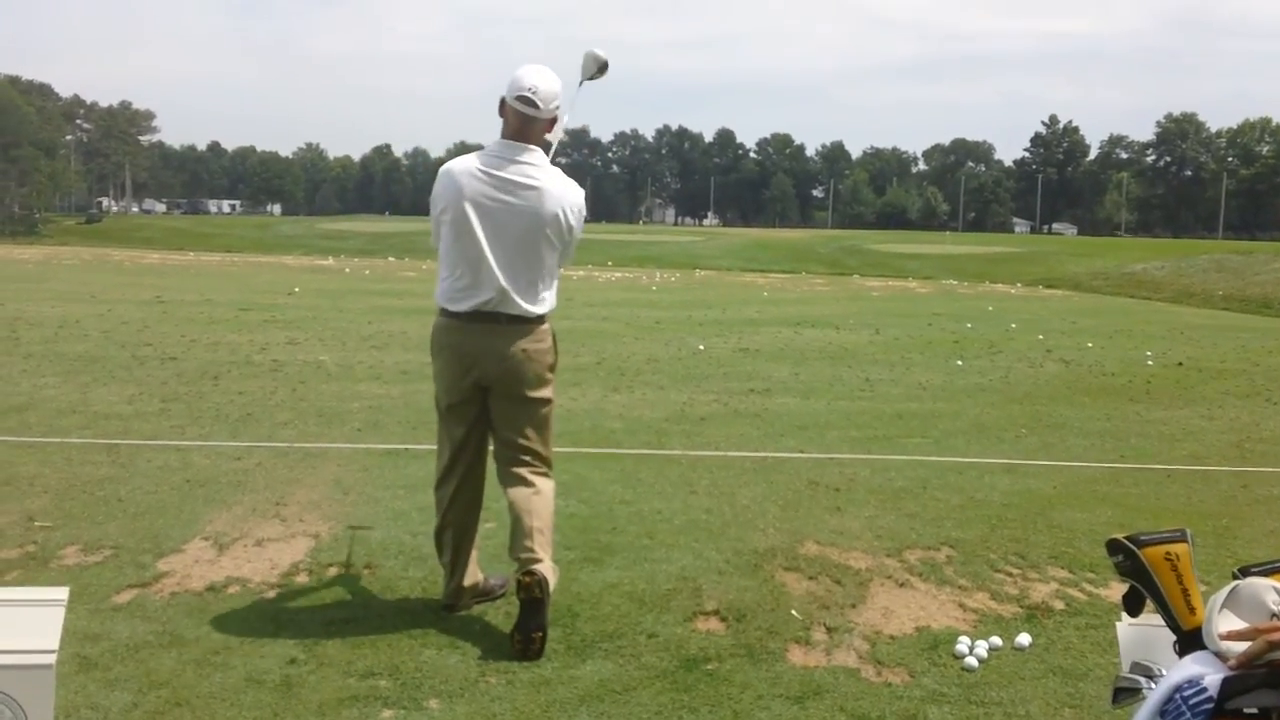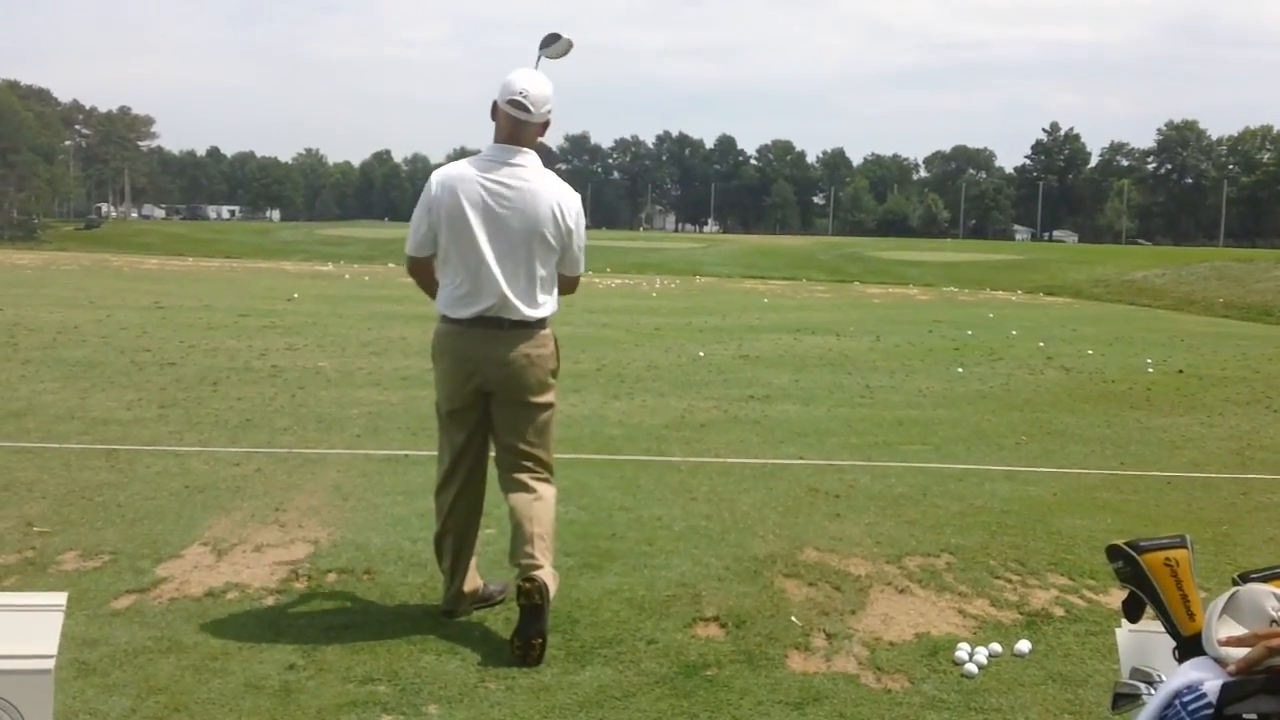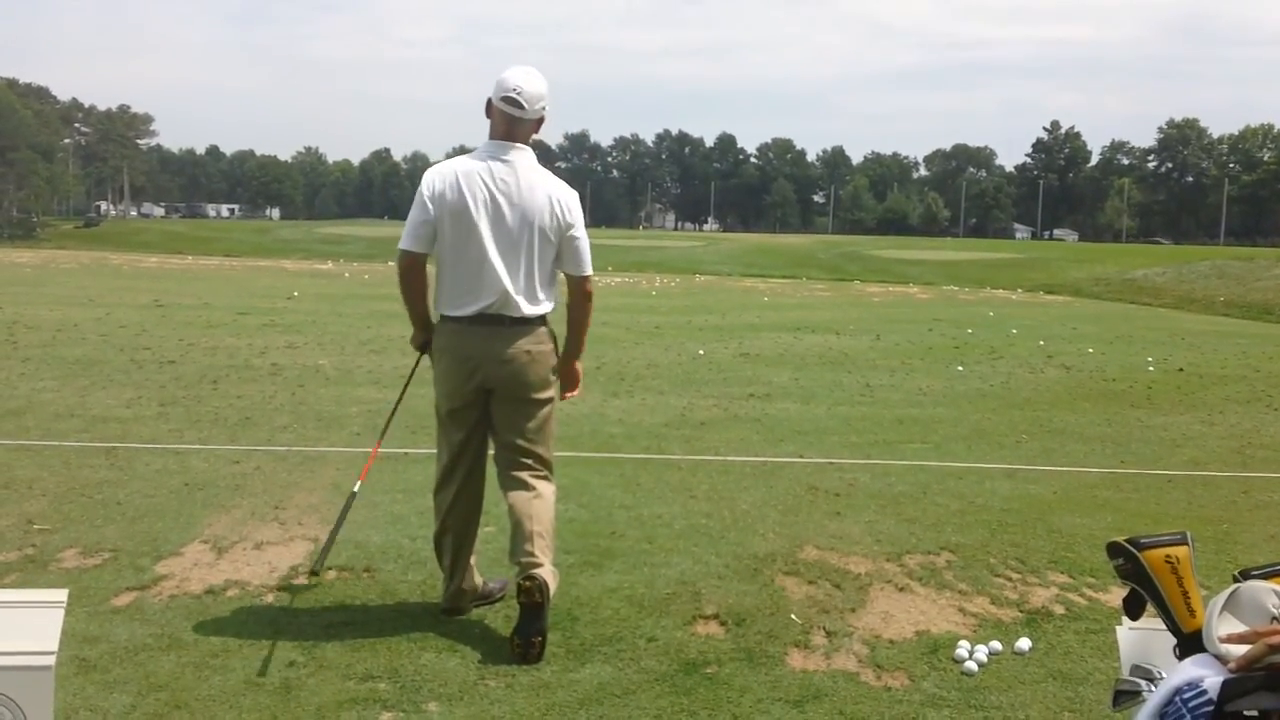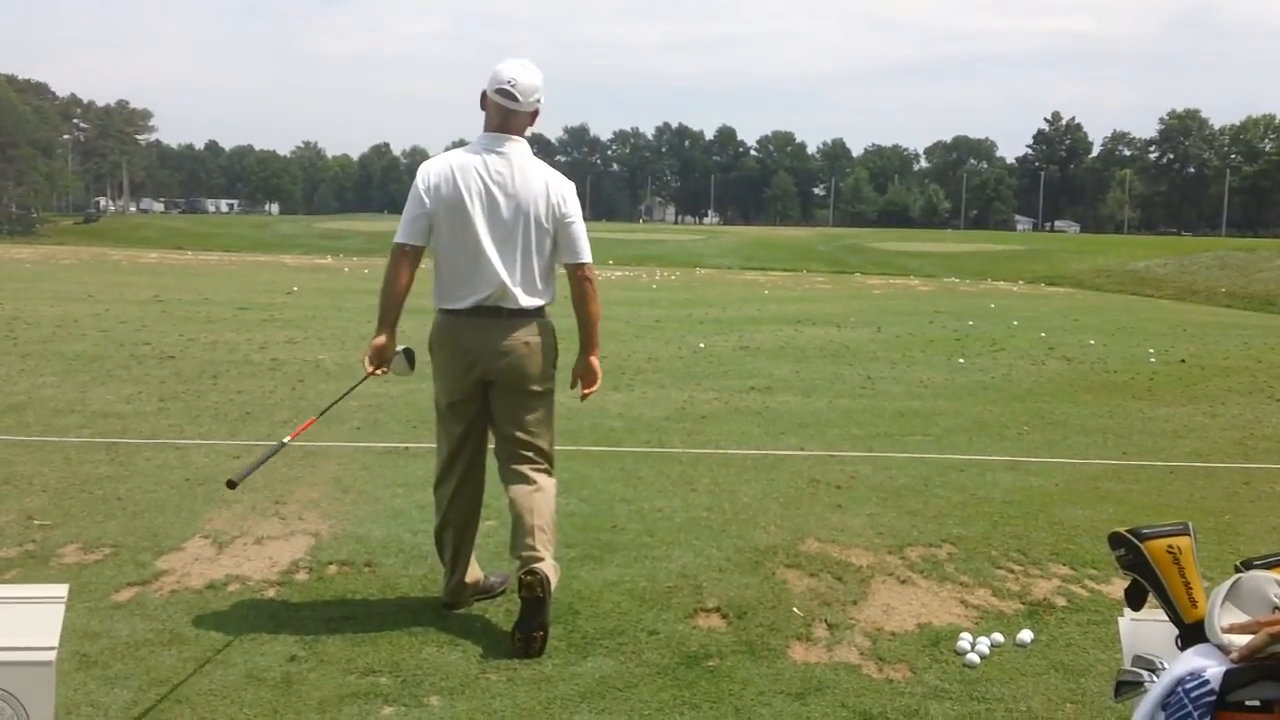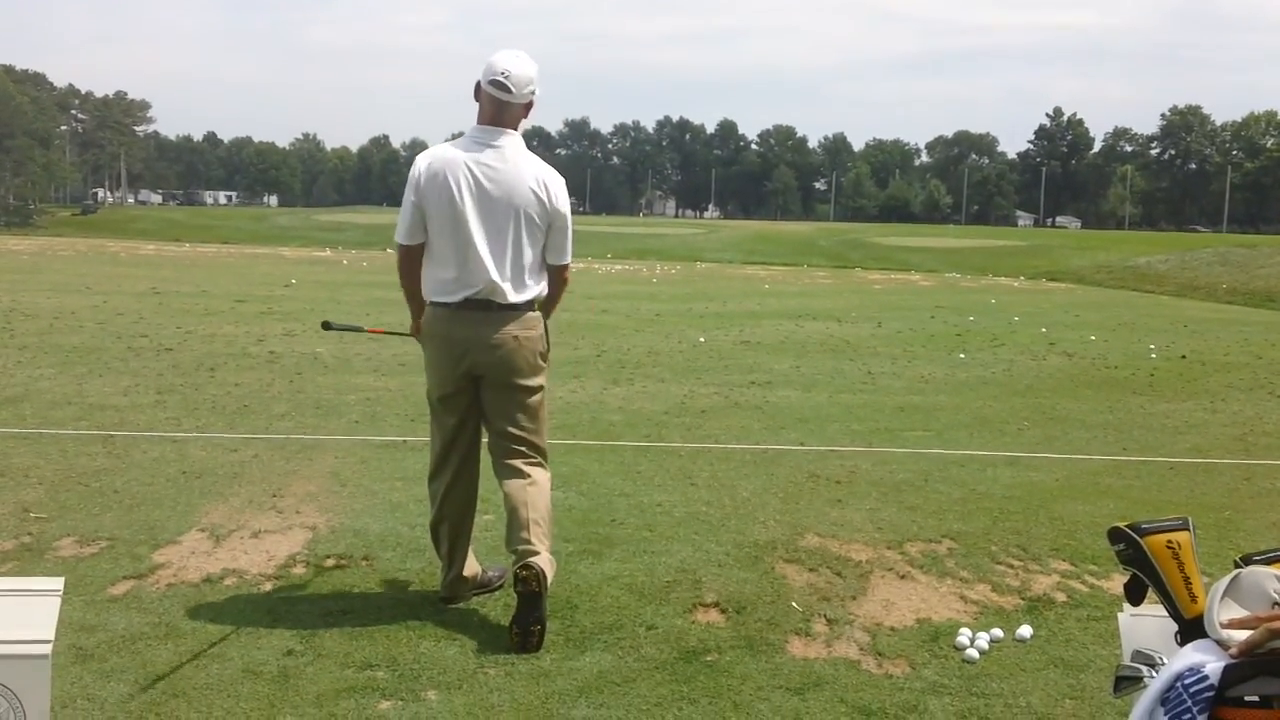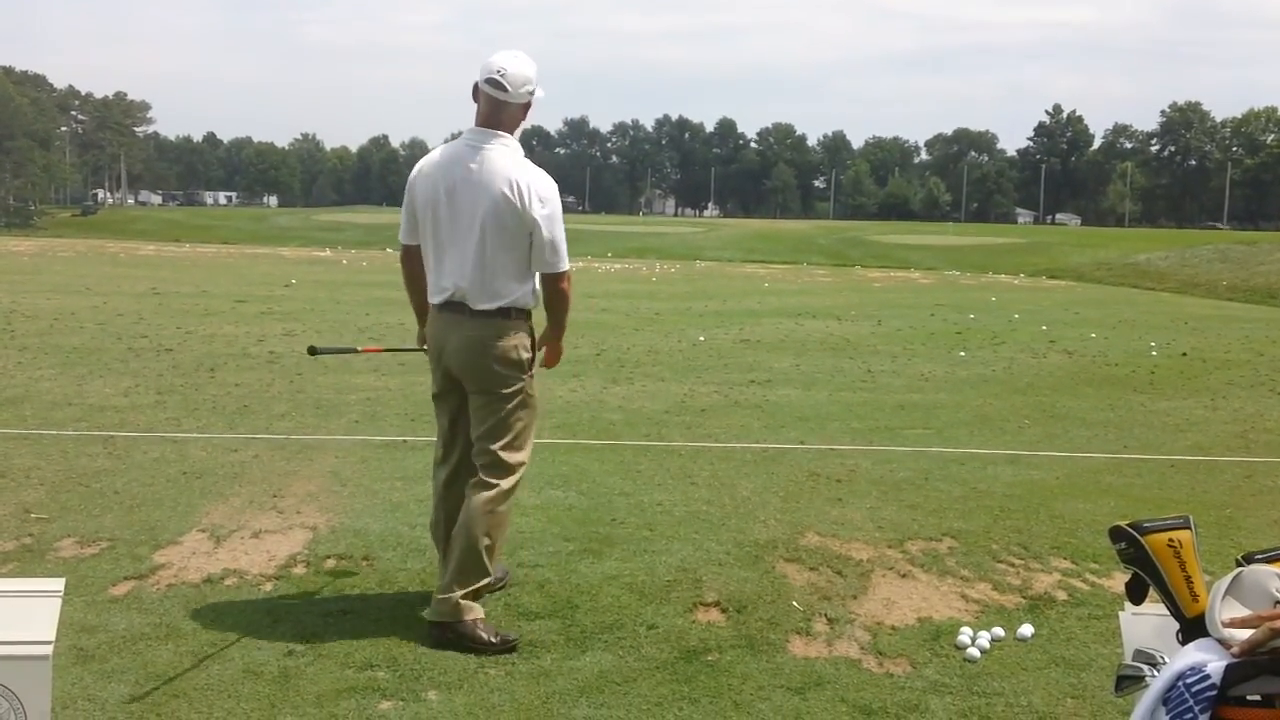
dt=0.4s
person 1, frame 1
left shoulder: (453, 176)
right shoulder: (568, 195)
left hip: (456, 335)
right hip: (524, 341)
left knee: (457, 464)
right knee: (526, 464)
left ankle: (460, 581)
right ankle: (534, 575)
person 1, frame 2
left shoulder: (446, 181)
right shoulder: (562, 197)
left elbow: (417, 264)
right elbow: (569, 281)
left hip: (458, 342)
right hip: (526, 346)
left knee: (458, 471)
right knee: (528, 471)
left ankle: (459, 587)
right ankle: (535, 581)
person 1, frame 3
left shoulder: (442, 179)
right shoulder: (558, 193)
left elbow: (410, 265)
right elbow: (581, 286)
left wrist: (422, 329)
right wrist: (573, 356)
left hip: (457, 341)
right hip: (527, 344)
left knee: (457, 470)
right knee: (528, 469)
left ankle: (460, 585)
right ankle: (536, 580)
person 1, frame 4
left shoulder: (438, 172)
right shoulder: (554, 185)
left elbow: (404, 255)
right elbow: (581, 275)
left wrist: (386, 331)
right wrist: (590, 350)
left hip: (456, 334)
right hip: (524, 337)
left knee: (457, 465)
right knee: (528, 463)
left ankle: (460, 580)
right ankle: (536, 572)
person 1, frame 5
left shoulder: (430, 165)
right shoulder: (546, 179)
left elbow: (408, 254)
right elbow: (558, 271)
left wrist: (420, 314)
left hip: (447, 327)
right hip: (515, 331)
left knee: (450, 459)
right knee: (523, 458)
left ankle: (458, 574)
right ankle: (531, 567)
person 1, frame 6
left shoulder: (427, 168)
right shoulder: (532, 181)
left elbow: (411, 255)
right elbow: (554, 279)
right wrist: (555, 335)
left hip: (447, 329)
right hip: (500, 337)
left knee: (454, 461)
right knee: (496, 469)
left ankle: (459, 571)
right ankle: (454, 606)
